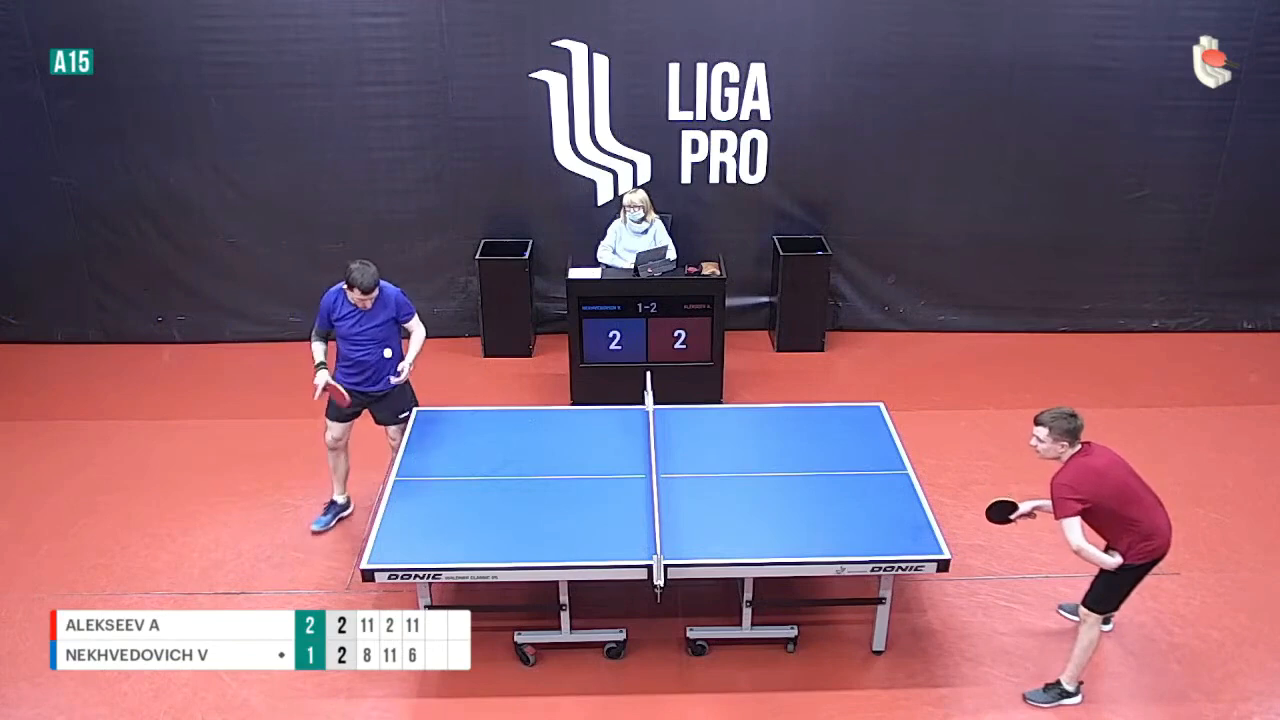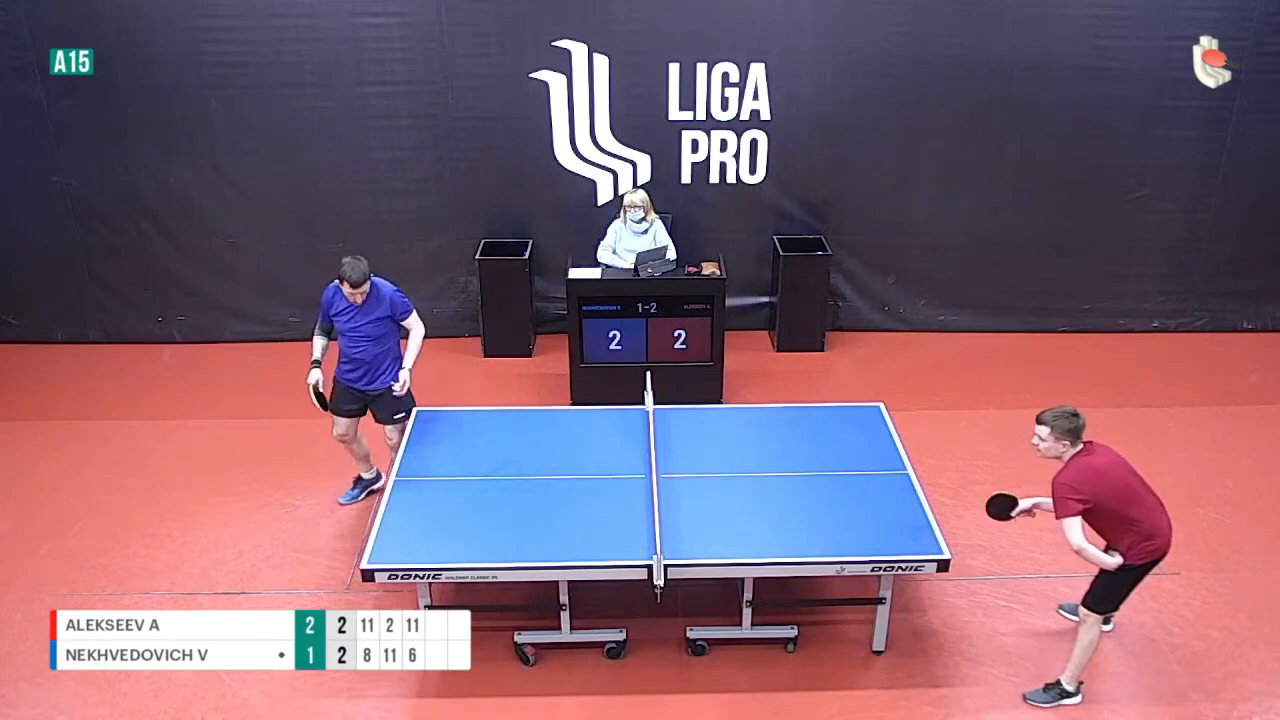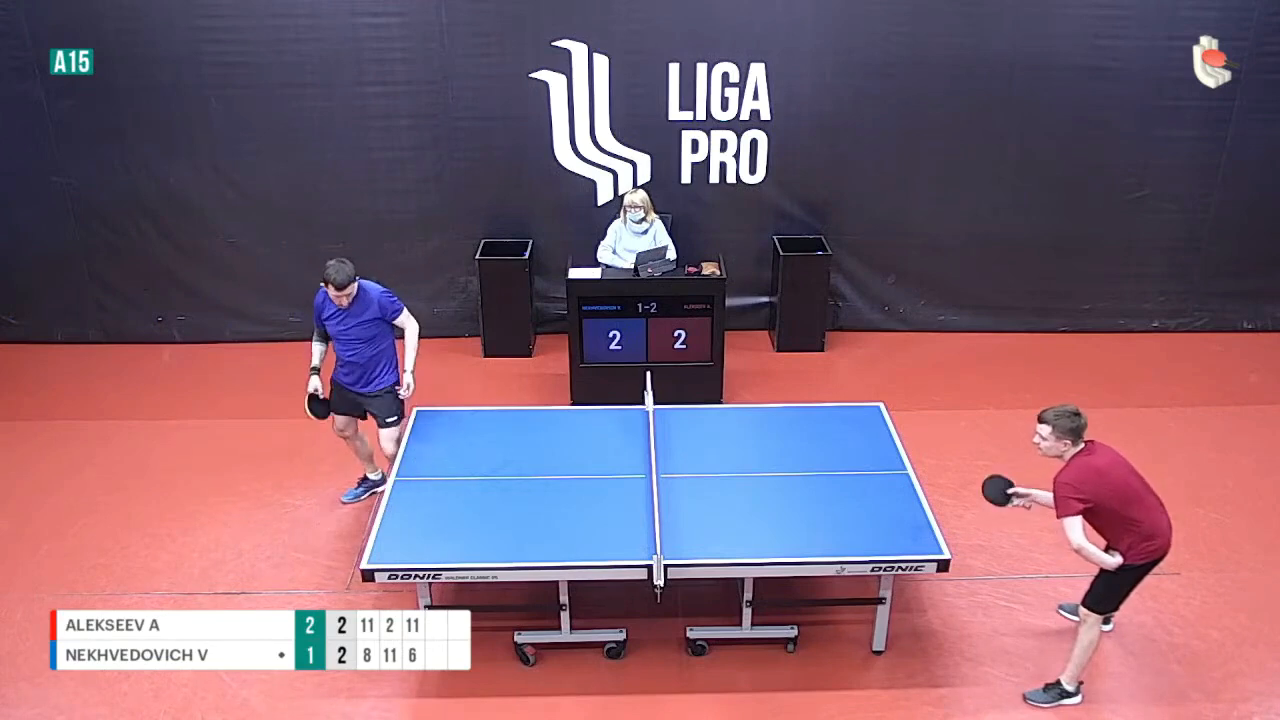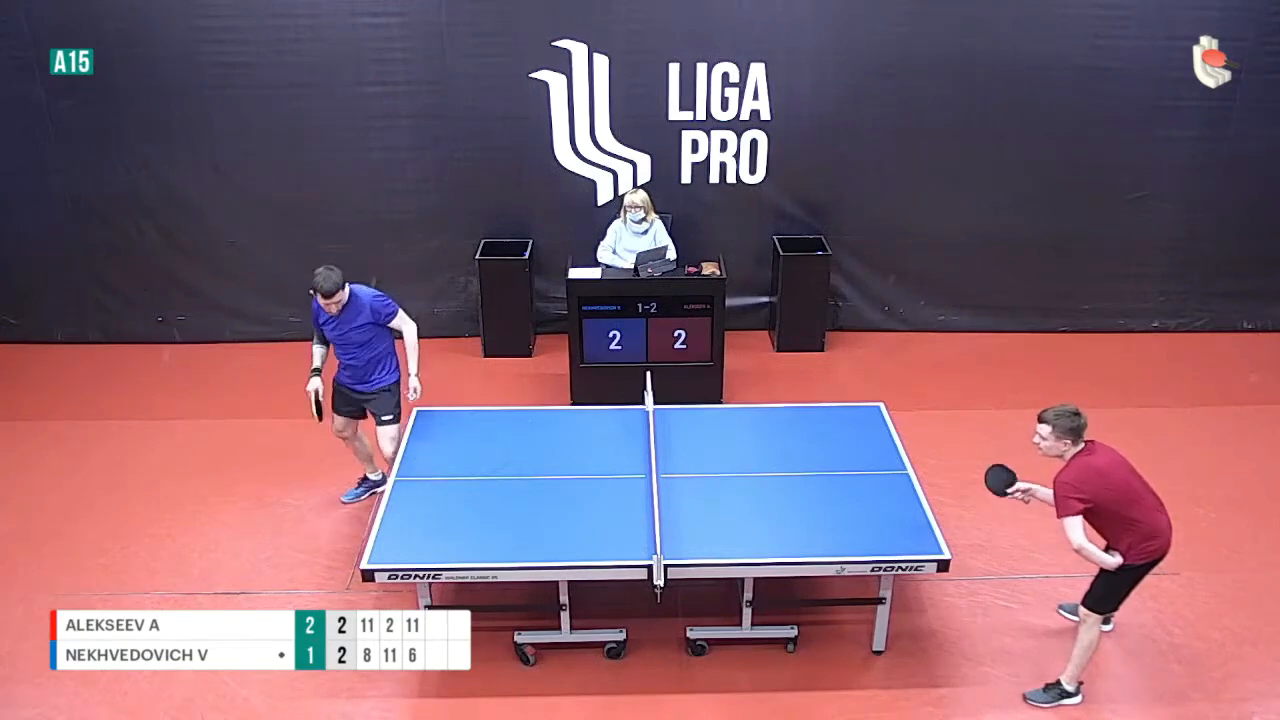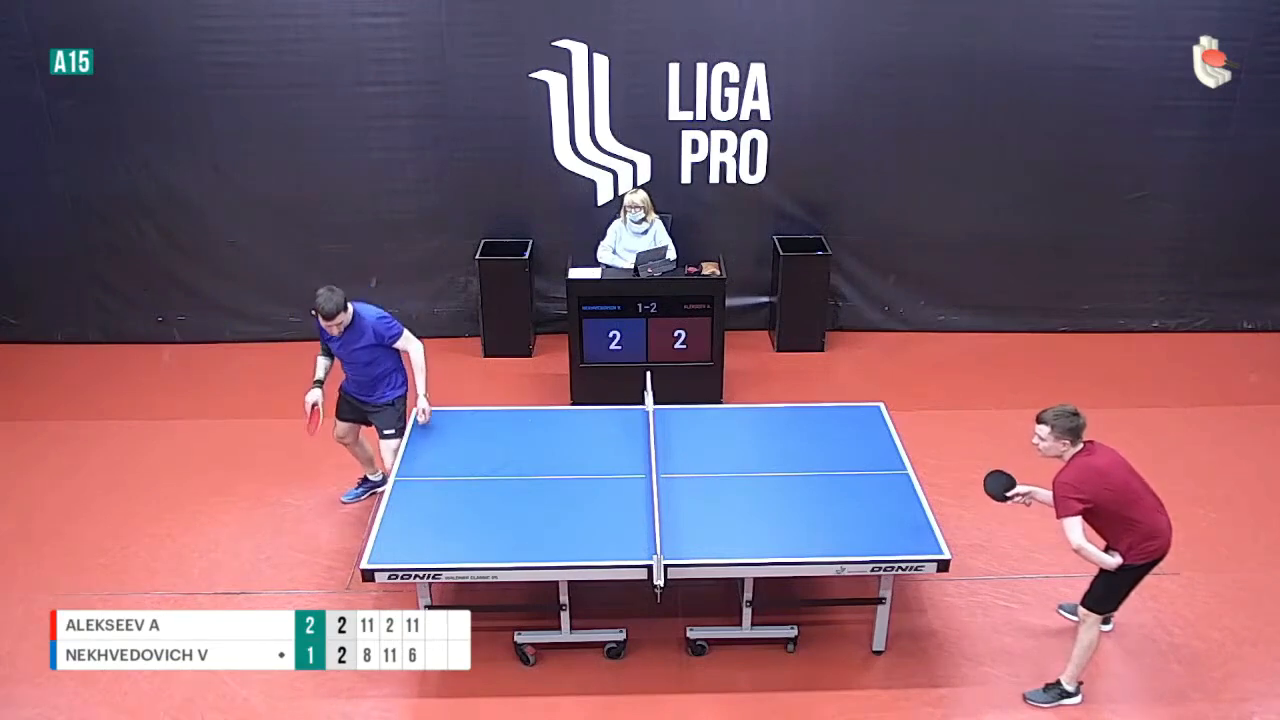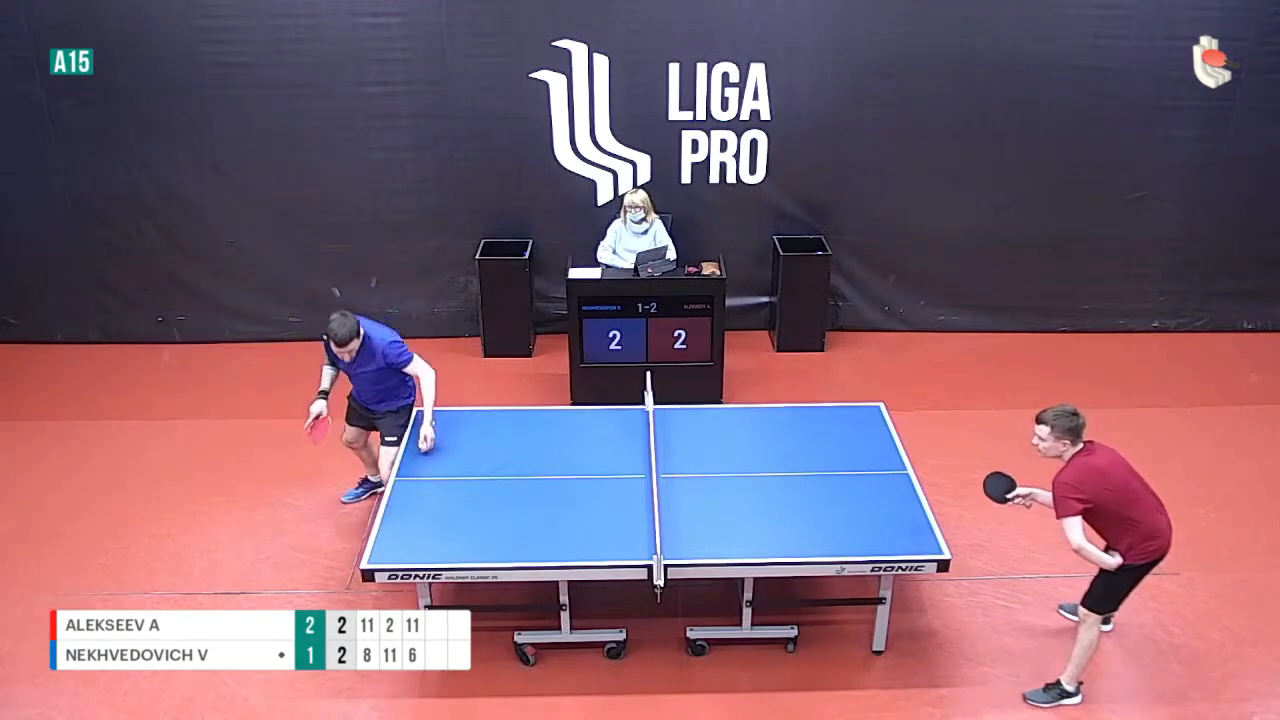
dt=0.2s
person 1, frame 1
left shoulder: (1065, 481)
right shoulder: (1093, 451)
left elbow: (1077, 544)
left wrist: (1112, 563)
right wrist: (1037, 505)
left hip: (1142, 546)
right hip: (1155, 528)
left knee: (1089, 614)
left ankle: (1067, 688)
right ankle: (1103, 612)
person 1, frame 2
left shoulder: (1066, 480)
right shoulder: (1095, 451)
left elbow: (1078, 544)
left wrist: (1112, 563)
right wrist: (1037, 503)
left hip: (1142, 546)
right hip: (1155, 528)
left knee: (1089, 615)
left ankle: (1068, 687)
right ankle: (1103, 611)
person 1, frame 3
left shoulder: (1068, 479)
right shoulder: (1096, 450)
left elbow: (1078, 544)
left wrist: (1112, 563)
right wrist: (1033, 495)
left hip: (1142, 546)
right hip: (1155, 528)
left knee: (1089, 615)
left ankle: (1068, 688)
right ankle: (1103, 612)
person 1, frame 4
left shoulder: (1068, 479)
right shoulder: (1097, 450)
left elbow: (1079, 544)
left wrist: (1113, 563)
right wrist: (1034, 491)
left hip: (1142, 546)
right hip: (1155, 528)
left knee: (1089, 615)
left ankle: (1068, 688)
right ankle: (1103, 612)
person 1, frame 5
left shoulder: (1067, 479)
right shoulder: (1096, 450)
left elbow: (1078, 544)
left wrist: (1112, 563)
right wrist: (1034, 493)
left hip: (1142, 546)
right hip: (1154, 529)
left knee: (1088, 615)
left ankle: (1068, 687)
right ankle: (1102, 612)
person 1, frame 6
left shoulder: (1067, 480)
right shoulder: (1096, 450)
left elbow: (1078, 544)
left wrist: (1112, 563)
right wrist: (1035, 495)
left hip: (1142, 546)
right hip: (1155, 528)
left knee: (1088, 614)
left ankle: (1068, 688)
right ankle: (1103, 612)
person 2, frame 1
left shoulder: (393, 297)
right shoulder: (331, 300)
left elbow: (418, 330)
right elbow: (318, 337)
left wrist: (409, 360)
right wrist: (321, 368)
left hip: (389, 384)
right hip: (347, 383)
left knee: (399, 443)
right knee: (334, 441)
right ankle: (339, 501)
person 2, frame 2
left shoulder: (389, 295)
right shoulder: (331, 296)
left elbow: (417, 328)
right elbow: (322, 331)
left wrist: (406, 368)
right wrist: (316, 365)
left hip: (386, 382)
right hip: (347, 380)
left knee: (396, 441)
right knee: (343, 434)
right ankle: (369, 476)
person 2, frame 3
left shoulder: (378, 296)
right shoulder: (321, 301)
left elbow: (411, 326)
right elbow: (320, 337)
left wrist: (408, 370)
right wrist: (315, 371)
left hip: (382, 383)
right hip: (345, 381)
left knee: (391, 449)
right knee: (345, 431)
right ankle: (374, 477)
person 2, frame 4
left shoulder: (371, 300)
right shoulder: (318, 308)
left elbow: (409, 328)
left wrist: (413, 374)
right wrist: (316, 373)
left hip: (381, 383)
right hip: (346, 382)
left knee: (390, 452)
right knee: (343, 431)
right ankle: (374, 477)
person 2, frame 5
left shoulder: (375, 321)
right shoulder: (324, 324)
left elbow: (414, 346)
left wrist: (421, 394)
right wrist: (318, 384)
left hip: (387, 395)
right hip: (353, 391)
left knee: (393, 467)
right knee: (344, 436)
right ankle: (374, 478)
person 2, frame 6
left shoulder: (384, 344)
right shoulder: (334, 341)
left elbow: (426, 372)
right elbow: (331, 363)
left wrist: (427, 420)
right wrist: (323, 395)
left hip: (394, 404)
right hip: (362, 398)
left knee: (389, 476)
right knee: (352, 440)
right ankle: (373, 479)
